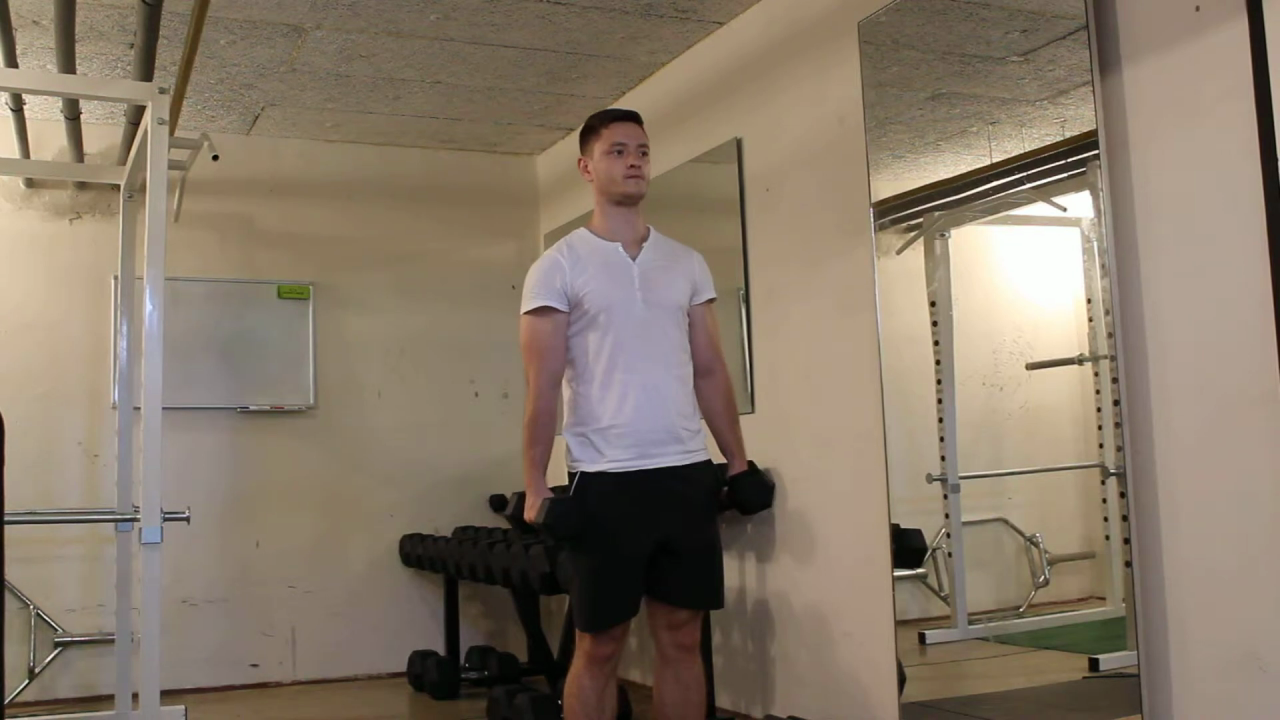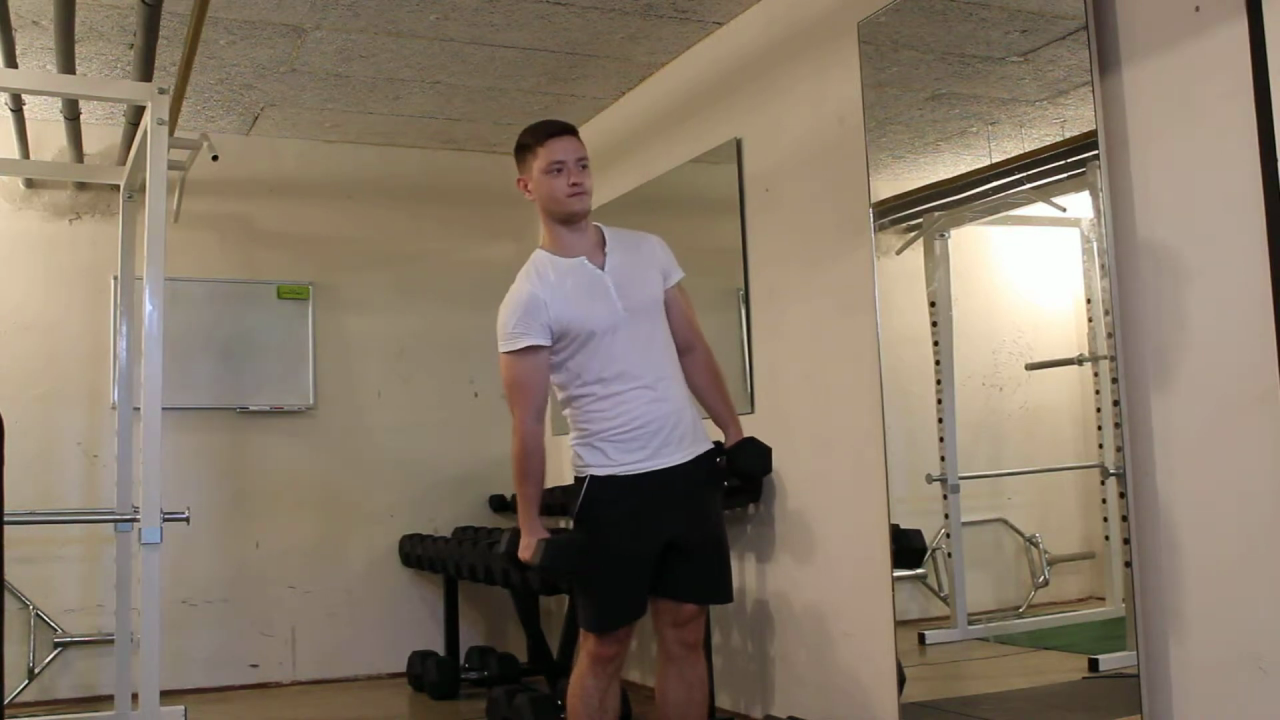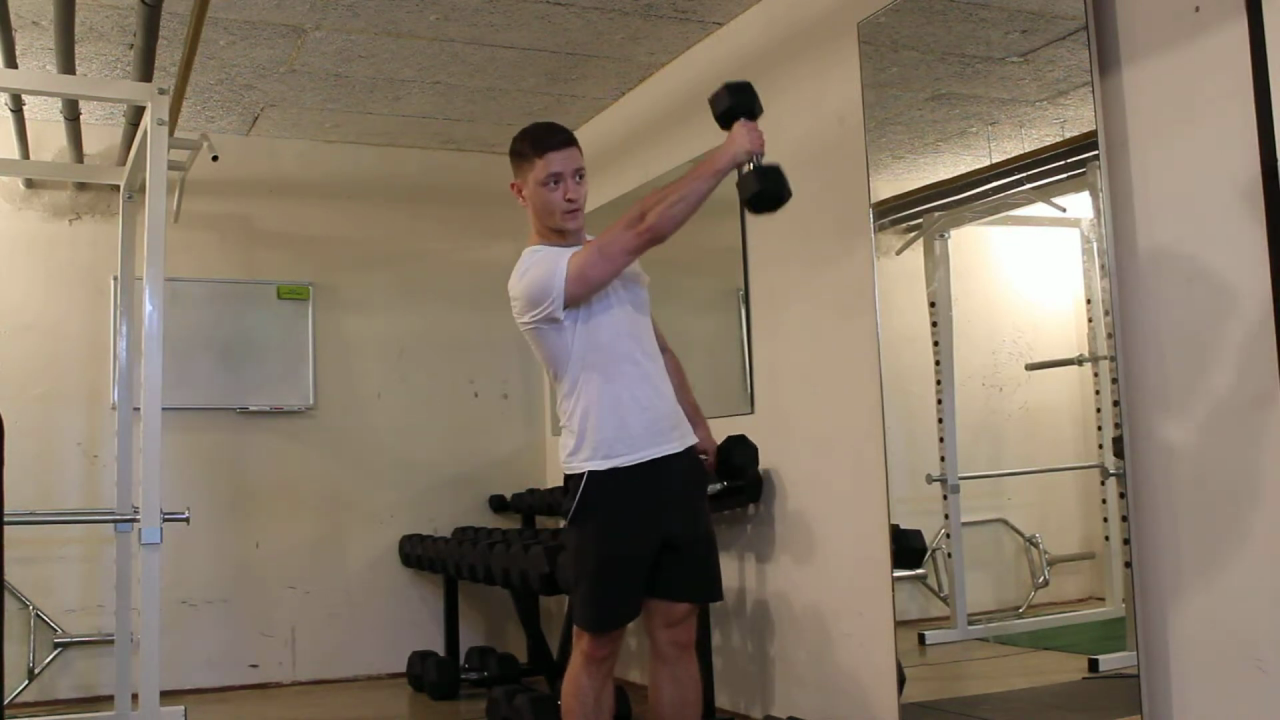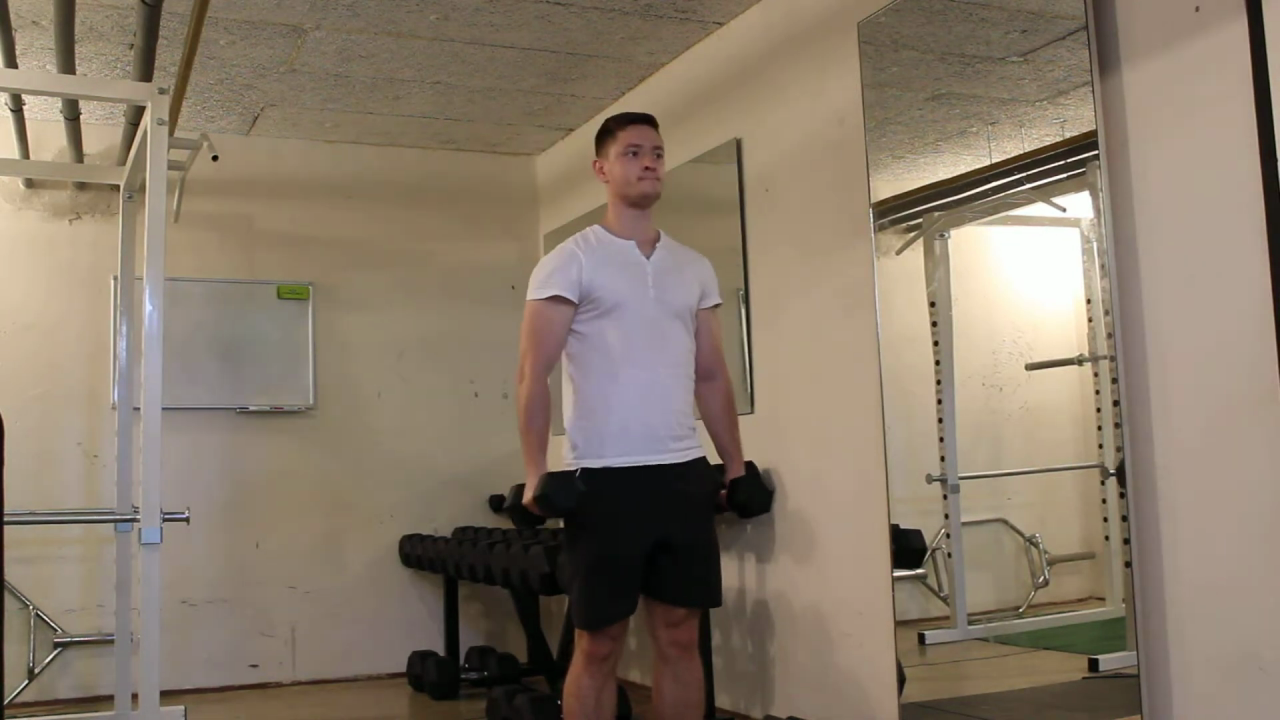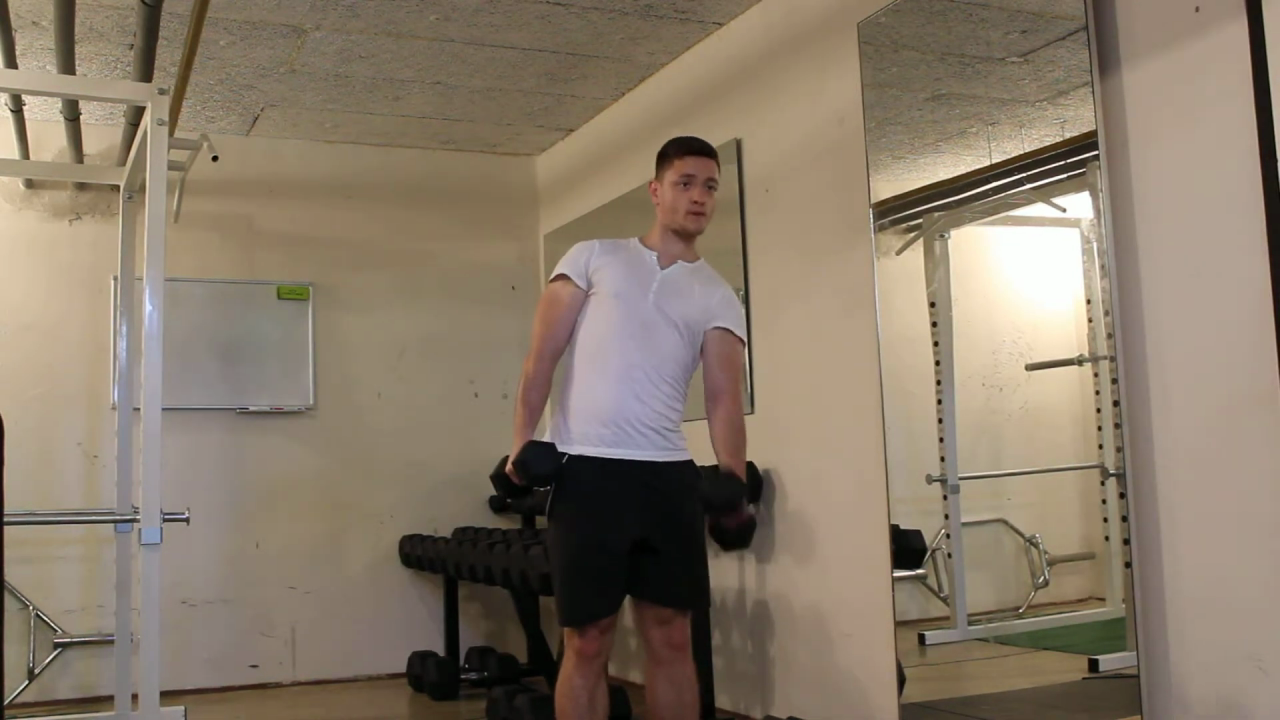
dt=1s
person 1, frame 1
left shoulder: (686, 263)
right shoulder: (559, 266)
left elbow: (710, 371)
right elbow: (543, 386)
left wrist: (739, 461)
right wrist: (534, 486)
left hip: (687, 473)
right hip: (607, 480)
left knee: (682, 637)
right knee: (599, 645)
person 1, frame 2
left shoulder: (648, 251)
right shoulder: (530, 296)
left elbow: (691, 349)
right elbow: (528, 423)
left wrist: (734, 431)
right wrist: (530, 523)
left hip: (690, 468)
right hip: (614, 485)
left knee: (685, 633)
right knee: (604, 647)
person 1, frame 3
left shoulder: (613, 258)
right shoulder: (536, 277)
right elbow: (645, 227)
left wrist: (701, 431)
right wrist: (727, 156)
left hip: (674, 463)
right hip: (608, 479)
left knee: (677, 631)
right knee: (598, 645)
person 1, frame 4
left shoulder: (695, 268)
right shoulder: (571, 261)
right elbow: (534, 374)
left wrist: (735, 462)
right wrist: (535, 473)
left hip: (684, 475)
right hip: (606, 479)
left knee: (680, 637)
right knee: (599, 644)
person 1, frame 5
left shoulder: (718, 297)
right shoulder: (591, 258)
left elbow: (724, 396)
right elbow: (543, 355)
left wrist: (734, 481)
right wrist: (522, 440)
left hip: (668, 476)
right hip: (587, 472)
left knee: (671, 639)
right knee: (588, 643)
